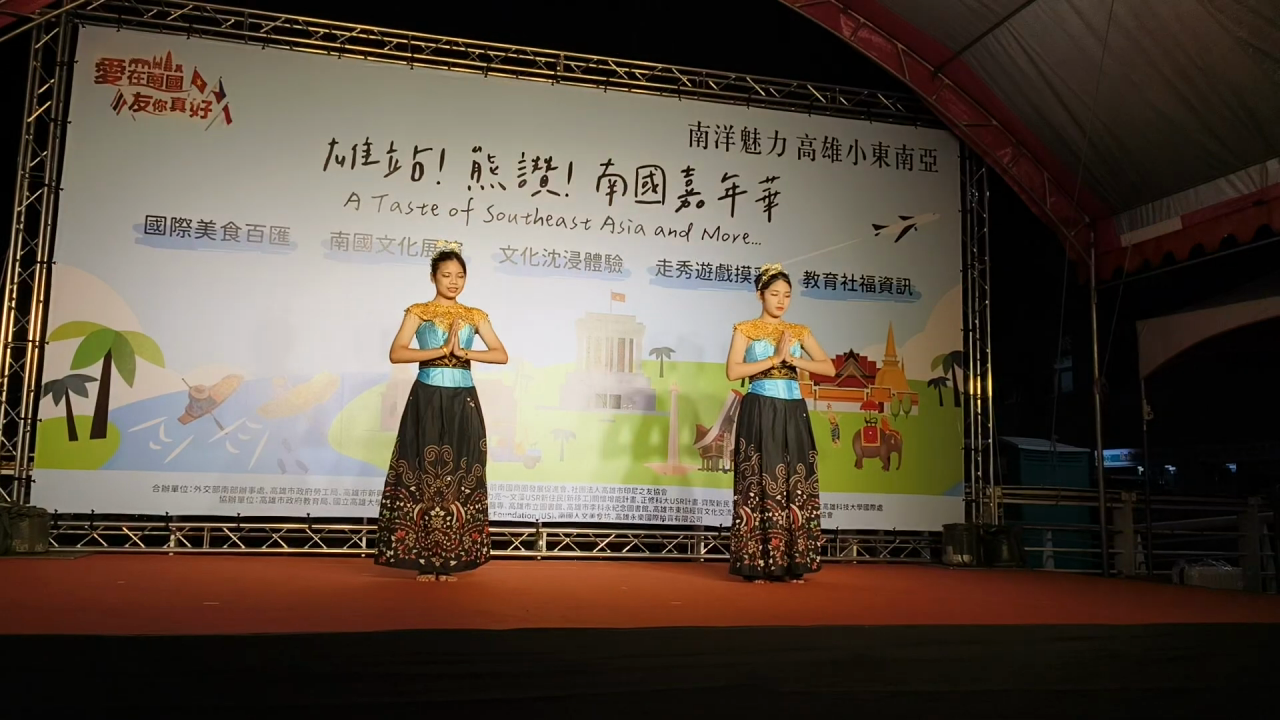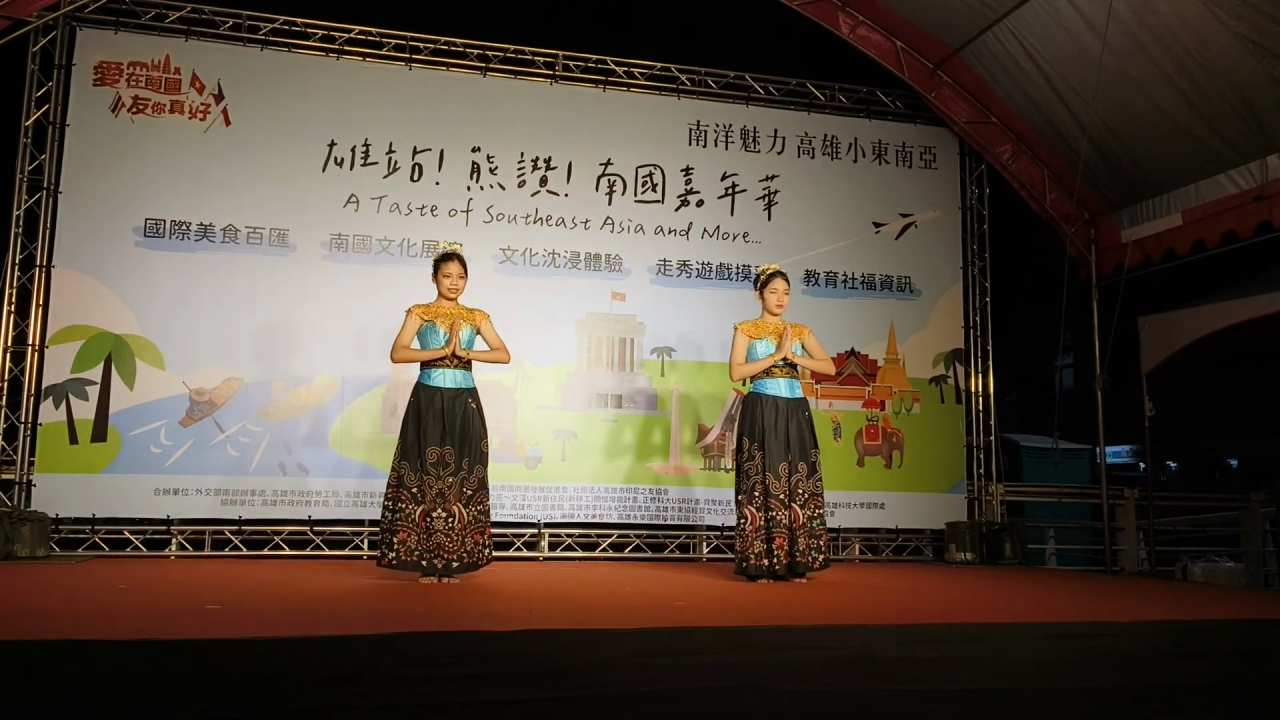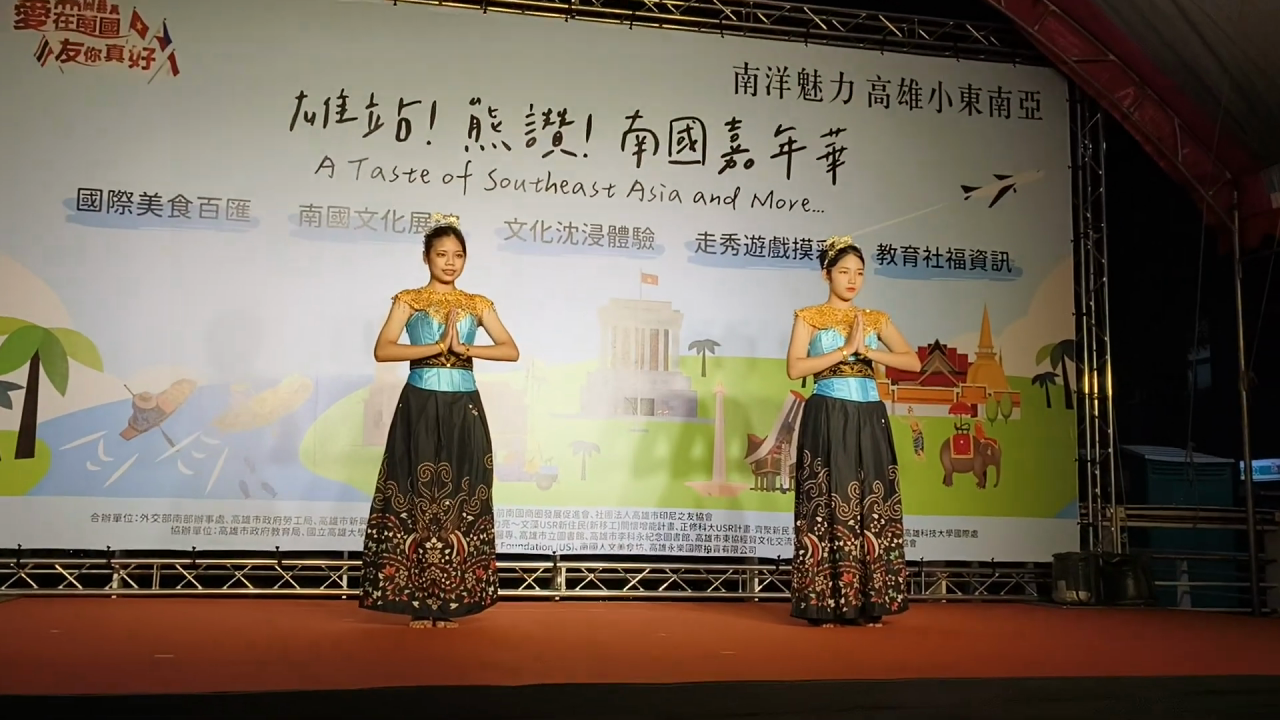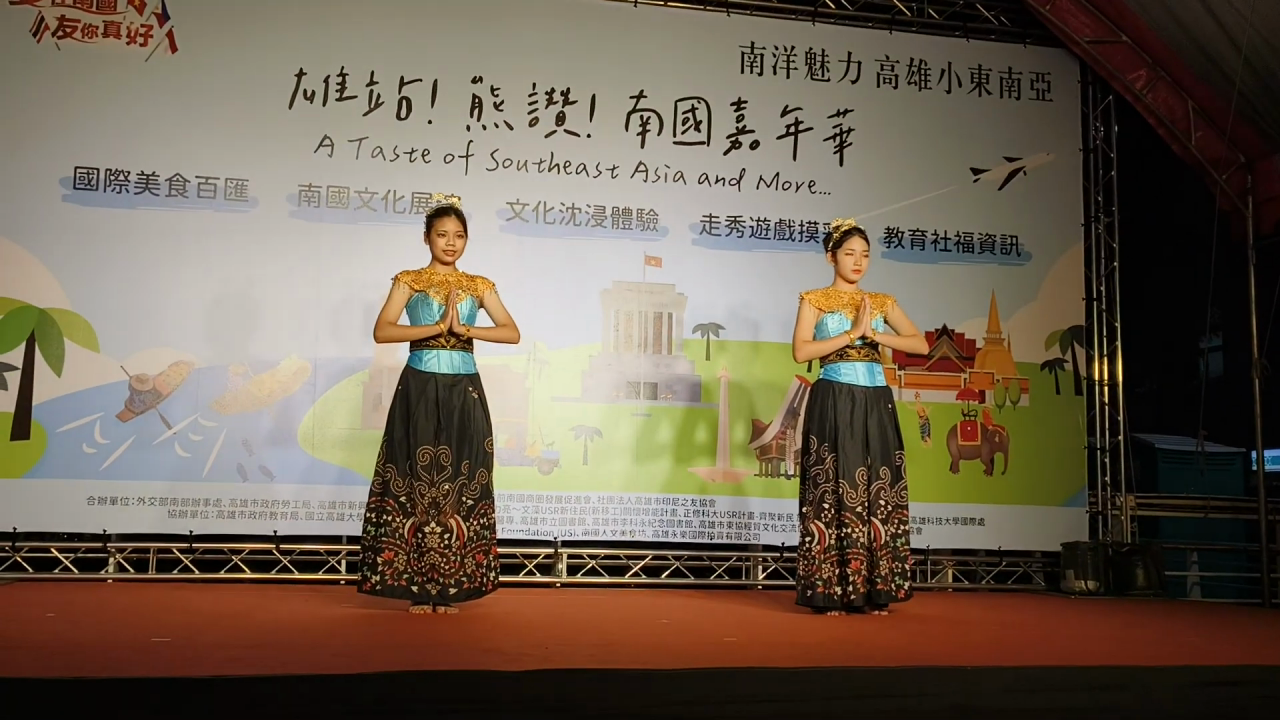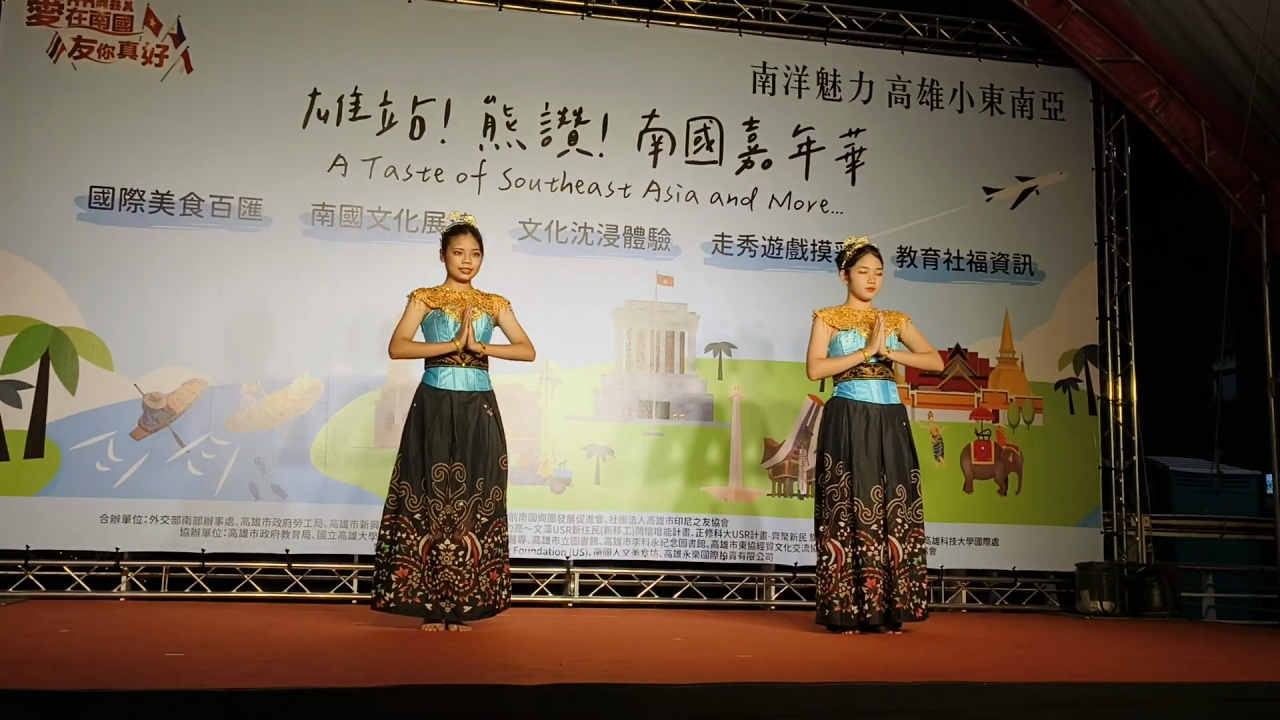
dt=1s
person 1, frame 1
left shoulder: (475, 316)
right shoulder: (418, 312)
left elbow: (502, 355)
right elbow: (396, 353)
left wrist: (463, 352)
right wrist: (442, 350)
left hip: (462, 402)
right hip: (427, 399)
left knee: (458, 477)
right knee: (424, 474)
left ankle: (449, 561)
right ankle: (424, 561)
person 1, frame 2
left shoulder: (476, 317)
right shoulder: (419, 313)
left elbow: (504, 354)
right elbow: (397, 353)
left wrist: (465, 353)
right wrist: (442, 350)
left hip: (464, 402)
right hip: (428, 400)
left knee: (460, 478)
right knee: (425, 475)
left ankle: (451, 563)
right ankle: (427, 563)
person 1, frame 3
left shoulder: (477, 305)
right shoulder: (409, 300)
left elbow: (511, 350)
right elbow: (382, 350)
left wrist: (464, 348)
right wrist: (436, 346)
left hip: (463, 409)
right hip: (419, 406)
left knee: (460, 500)
right knee: (416, 497)
left ankle: (449, 604)
right ankle: (418, 604)
person 1, frame 4
left shoulder: (478, 286)
right shoulder: (408, 281)
left elbow: (512, 333)
right elbow: (381, 331)
left wrist: (464, 329)
right wrist: (437, 326)
left hip: (463, 391)
right hip: (420, 388)
left knee: (459, 484)
right knee: (416, 481)
left ankle: (448, 589)
right ankle: (418, 589)
person 1, frame 5
left shoulder: (494, 304)
right shoulder: (424, 299)
left elbow: (528, 351)
right elbow: (397, 347)
left wrist: (480, 346)
right wrist: (453, 343)
left hip: (478, 409)
right hip: (434, 406)
left knee: (474, 502)
right knee: (430, 499)
left ankle: (462, 607)
right ankle: (431, 606)
person 2, frame 1
left shoulder: (800, 332)
right shoulder: (745, 330)
left elbow: (829, 368)
right elbow: (732, 371)
left wrist: (792, 359)
right wrist: (774, 359)
left hip: (793, 413)
right hip: (760, 412)
left knee: (796, 483)
right knee: (760, 483)
left ankle: (791, 564)
right ankle: (758, 564)
person 2, frame 2
left shoulder: (800, 331)
right shoulder: (746, 330)
left elbow: (829, 367)
right elbow: (736, 372)
left wrist: (793, 356)
right wrist: (776, 355)
left hip: (795, 412)
right hip: (761, 411)
left knee: (798, 482)
right knee: (762, 482)
left ankle: (795, 564)
right ankle: (761, 564)
person 2, frame 3
left shoulder: (876, 320)
right shoulder: (809, 318)
left elbow: (913, 362)
right elbow: (795, 368)
left wrist: (866, 351)
right wrist: (845, 349)
left hip: (869, 419)
right hip: (827, 417)
left knee: (872, 504)
right knee: (827, 505)
left ankle: (868, 605)
right ankle: (826, 604)
person 2, frame 4
left shoulder: (882, 302)
right shoulder: (814, 300)
left elbow: (920, 344)
right elbow: (800, 351)
left wrist: (874, 334)
right wrist: (852, 333)
left hip: (876, 403)
right hip: (834, 402)
left knee: (878, 490)
right knee: (834, 490)
left ankle: (873, 591)
right ankle: (831, 592)
person 2, frame 5
left shoulder: (896, 321)
right shoulder: (828, 319)
left elbow: (936, 362)
right elbow: (814, 369)
left wrist: (888, 352)
right wrist: (866, 351)
left hip: (890, 422)
right hip: (848, 421)
left knee: (893, 509)
right knee: (849, 509)
left ankle: (887, 611)
right ankle: (847, 612)
